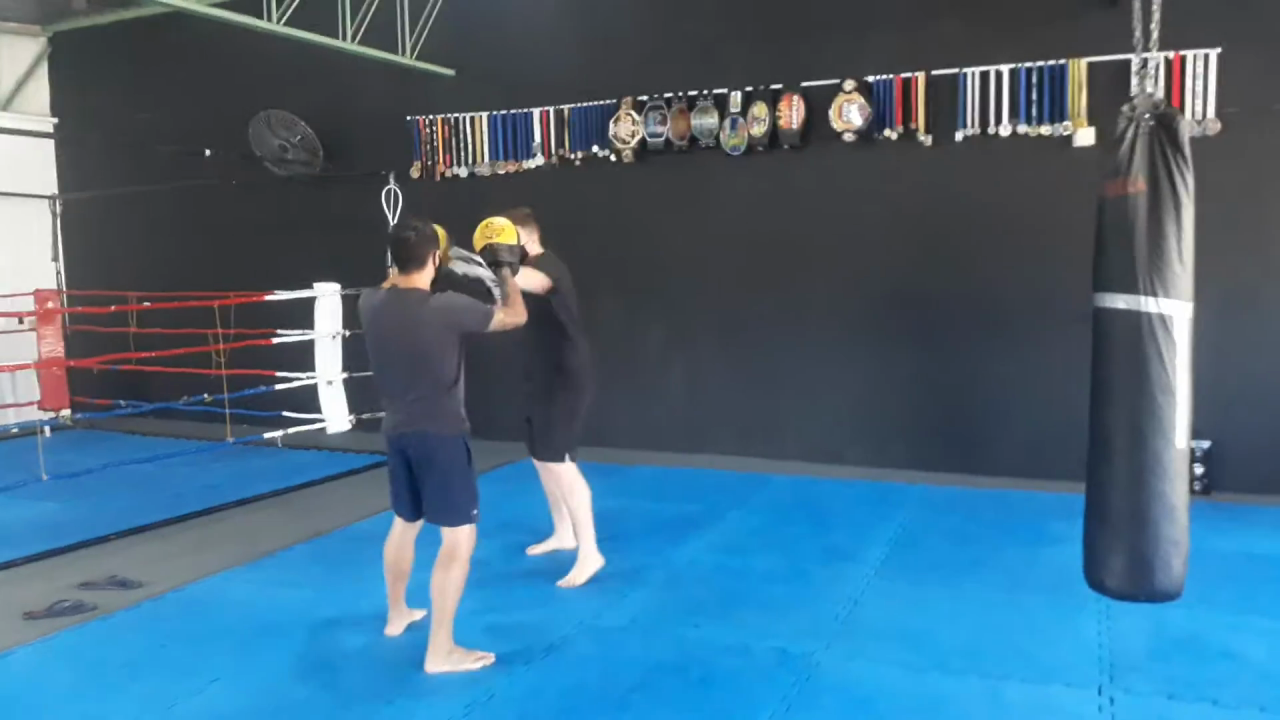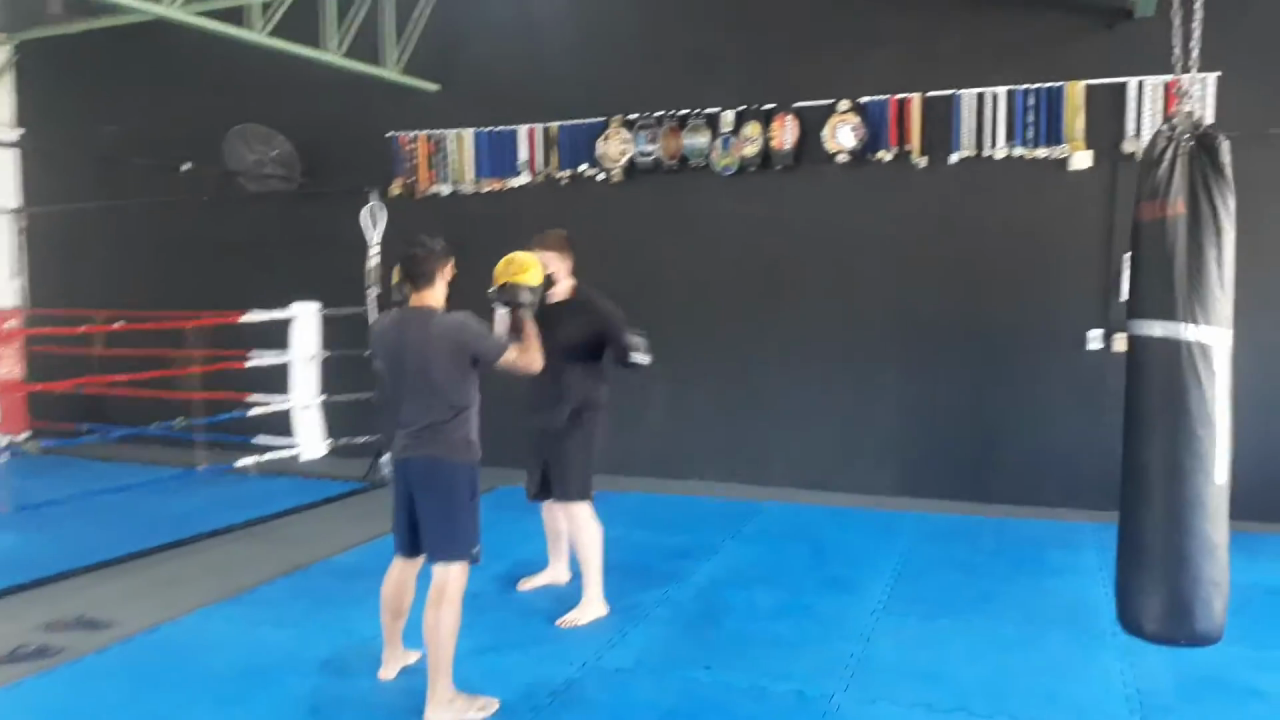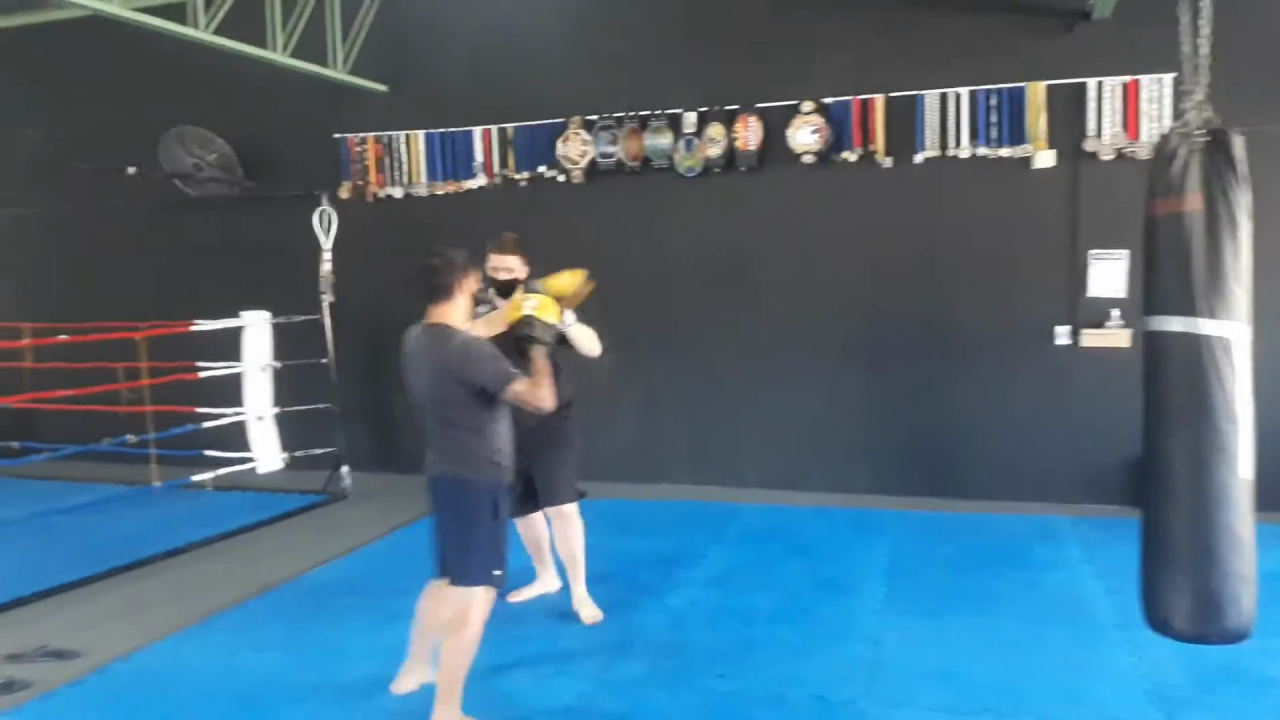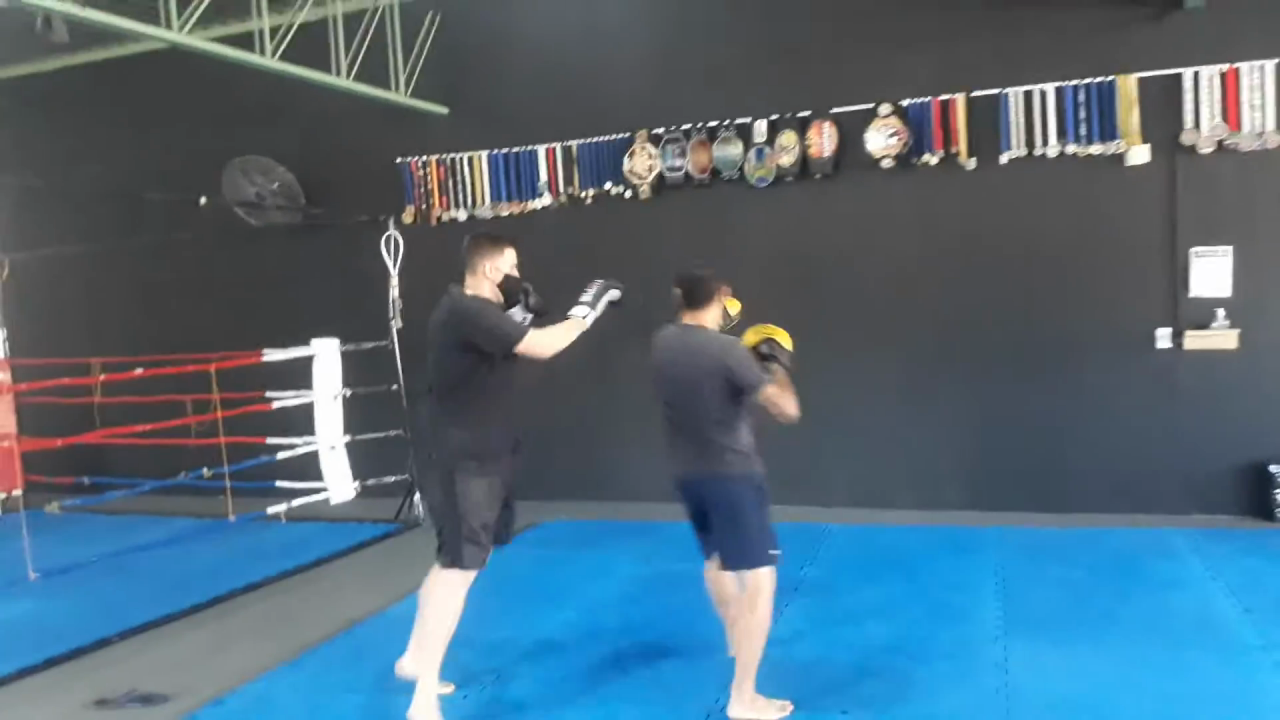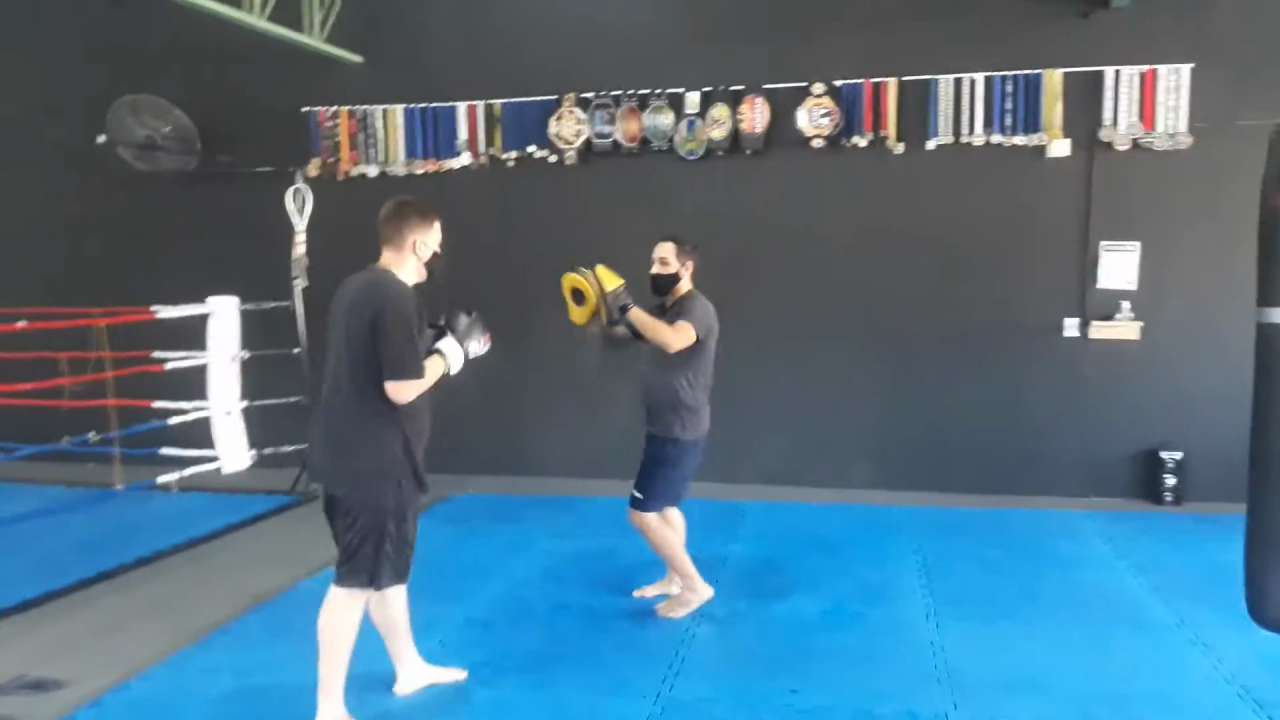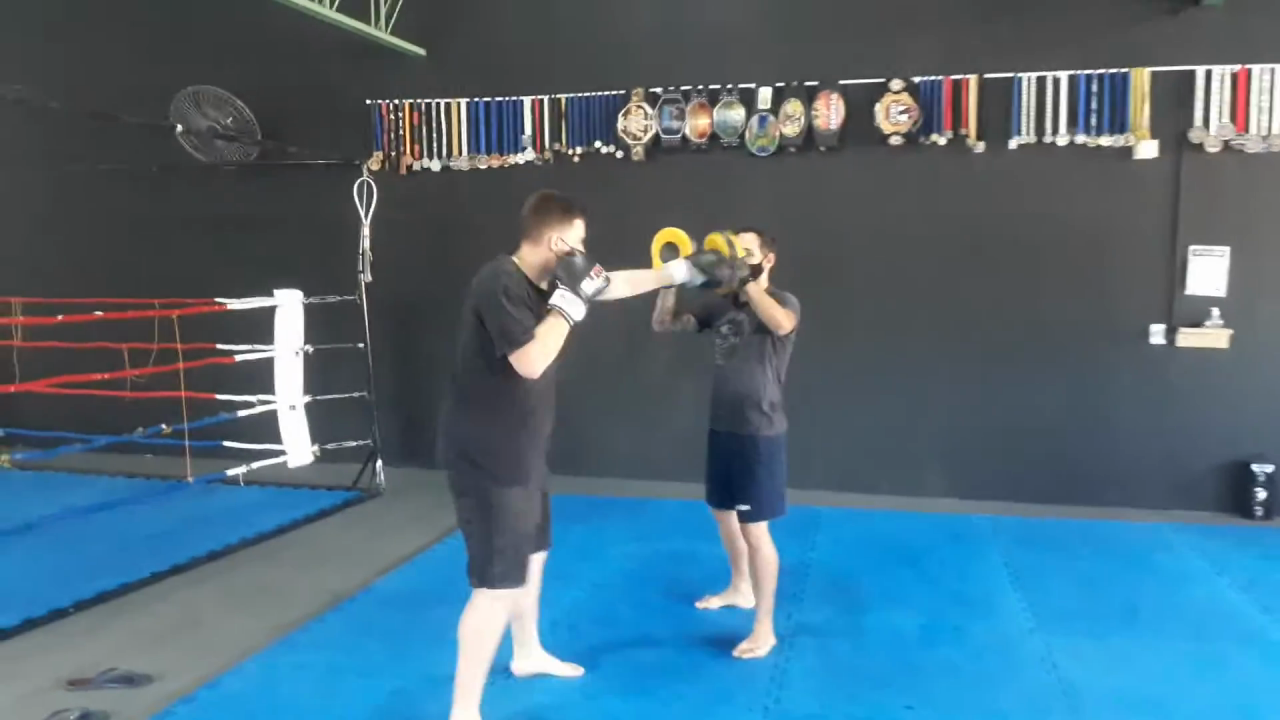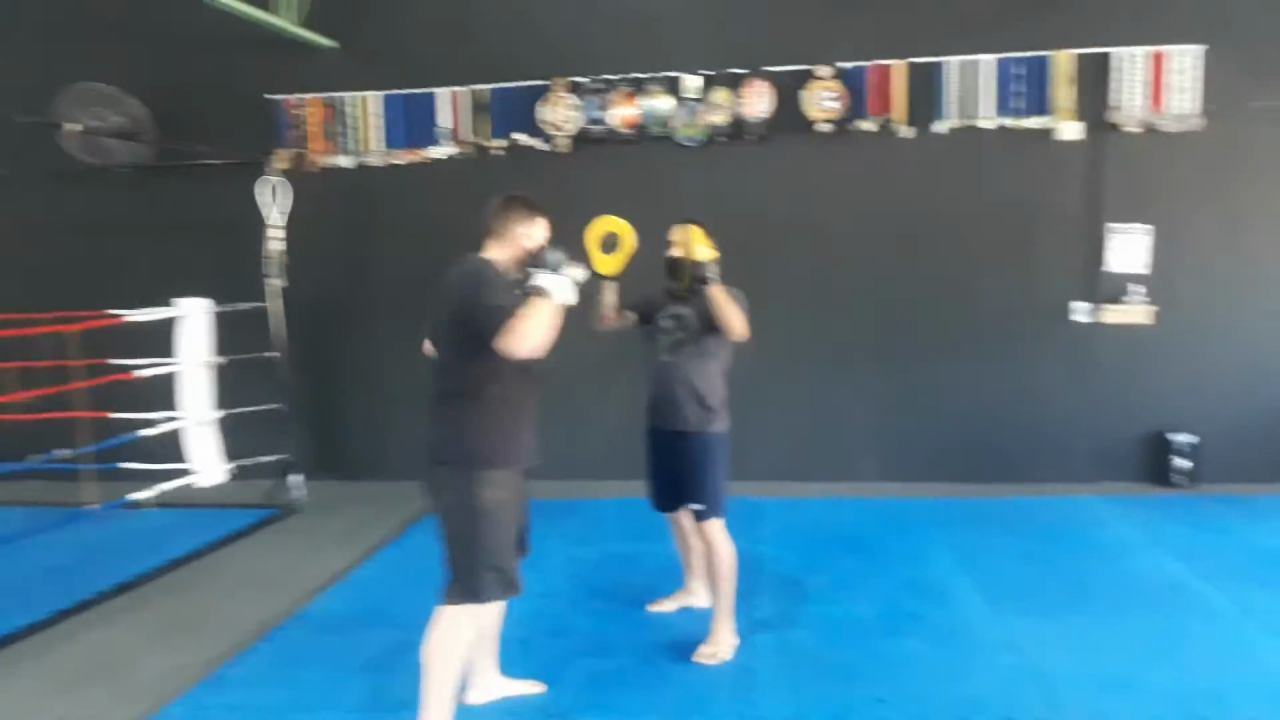
dt=0.7s
person 1, frame 1
left shoulder: (549, 268)
right shoulder: (526, 272)
left elbow: (534, 283)
left hip: (567, 380)
right hip: (544, 379)
left knee: (556, 458)
right knee: (542, 457)
left ankle: (589, 555)
right ankle: (564, 533)
person 1, frame 2
left shoulder: (590, 305)
left elbow: (626, 344)
left wrist: (633, 349)
left hip: (578, 415)
right hip: (545, 413)
left knee: (573, 501)
right knee: (547, 495)
left ankle: (594, 597)
right ankle: (556, 567)
person 1, frame 3
right shoulder: (480, 309)
left elbow: (593, 349)
left wrist: (562, 317)
right wrist: (498, 313)
left hip: (550, 422)
left knee: (561, 505)
right knee: (523, 510)
left ankle: (578, 589)
right ankle: (546, 577)
person 1, frame 4
left shoulder: (477, 311)
right shoulder: (464, 313)
left elbow: (507, 348)
right elbow: (539, 347)
left wrist: (520, 313)
right wrist: (586, 310)
left hip: (482, 451)
right hip: (460, 456)
left knee: (464, 559)
right knee: (460, 562)
left ankle: (418, 659)
right ankle: (421, 677)
person 1, frame 5
left shoulder: (359, 287)
right shoulder: (394, 299)
right elbow: (402, 389)
left wrist: (439, 343)
right wrist: (453, 350)
left hip: (350, 452)
right hip: (372, 461)
left knee: (387, 569)
right knee: (358, 579)
left ankle: (410, 666)
person 1, frame 6
left shoulder: (542, 278)
right shoulder: (498, 284)
left elbow: (608, 285)
right elbow: (530, 361)
left wrist: (680, 270)
right wrist: (570, 298)
left hip: (519, 449)
right hip: (488, 454)
left knee: (531, 550)
right knee: (500, 581)
left ankle: (528, 651)
person 1, frame 7
left shoulder: (490, 281)
right shoulder: (476, 277)
left elbow: (433, 347)
right elbow: (522, 343)
right wrist: (551, 285)
left hip: (497, 454)
right hip: (475, 456)
left knee: (498, 571)
right knee: (472, 589)
left ankle: (486, 677)
person 2, frame 1
left shoulder: (371, 305)
right shoulder: (448, 309)
right elbow: (515, 316)
left wrist: (404, 264)
right wrist: (504, 269)
left hip: (398, 432)
right hip: (441, 435)
left knee: (405, 522)
right knee: (459, 536)
left ankle: (397, 614)
right ankle: (441, 650)
person 2, frame 2
left shoulder: (384, 327)
right shoulder: (459, 327)
right elbow: (531, 362)
right wrist: (524, 309)
left hip: (407, 457)
right hip: (448, 461)
left knee: (406, 559)
right knee: (450, 574)
left ankle: (392, 655)
person 2, frame 3
left shoulder: (415, 339)
right shoulder: (468, 351)
right elbow: (541, 400)
right wrist: (538, 345)
left hip: (449, 474)
right hip: (478, 481)
left knee: (448, 580)
right knee: (476, 596)
left ankle: (414, 669)
person 2, frame 4
left shoulder: (663, 341)
right shoulder: (729, 350)
right elbow: (788, 410)
left wrist: (718, 319)
right wrist: (777, 364)
left hip: (689, 474)
right hip: (732, 473)
left knee: (718, 557)
right knee: (759, 579)
left ankle: (739, 638)
person 2, frame 5
left shoulder: (696, 308)
right shoulder: (662, 309)
left elbow: (671, 342)
right elbow: (617, 334)
left wrist: (626, 307)
left hip: (680, 430)
right hip: (666, 427)
left knee: (642, 513)
right knee: (664, 506)
left ankle: (695, 586)
right ankle: (677, 578)
person 2, frame 6
left shoulder: (783, 302)
right shoulder: (720, 305)
left elbow: (781, 325)
right elbow: (664, 324)
left wrist: (747, 281)
right wrist: (669, 283)
left hip: (759, 432)
right hip: (722, 426)
left knee: (754, 527)
right knee: (723, 511)
left ankle: (764, 628)
right ankle: (740, 589)
person 2, frame 7
left shoulder: (725, 297)
right shoulder: (656, 301)
left elbow: (738, 332)
right elbow: (606, 323)
left wrist: (709, 280)
right wrist: (609, 279)
left hip: (703, 427)
right hip: (662, 424)
left knee: (709, 524)
right knee: (676, 511)
left ankle: (725, 628)
right ankle: (695, 589)
